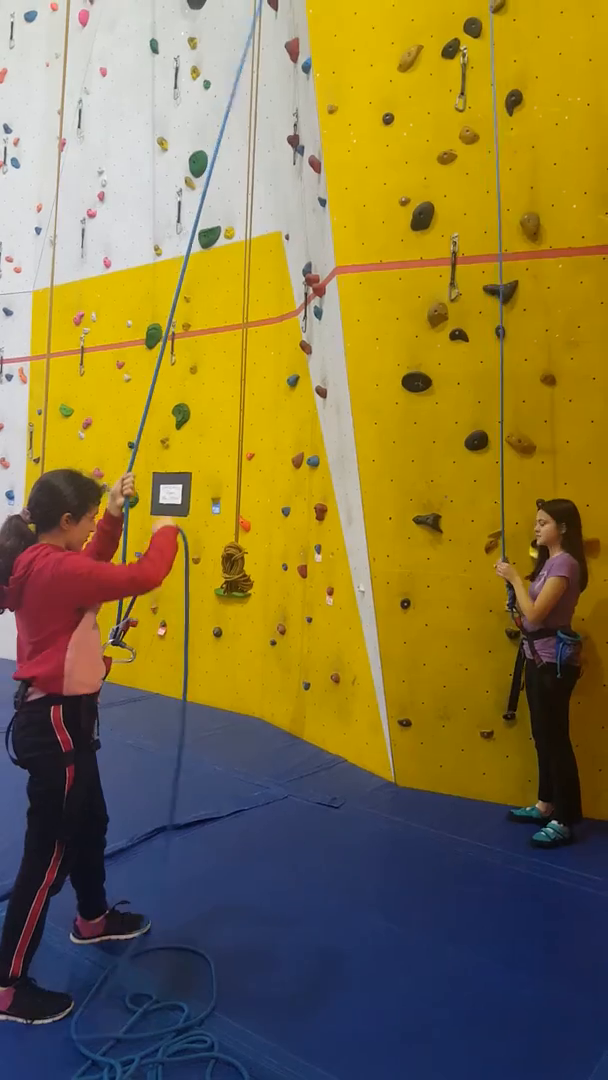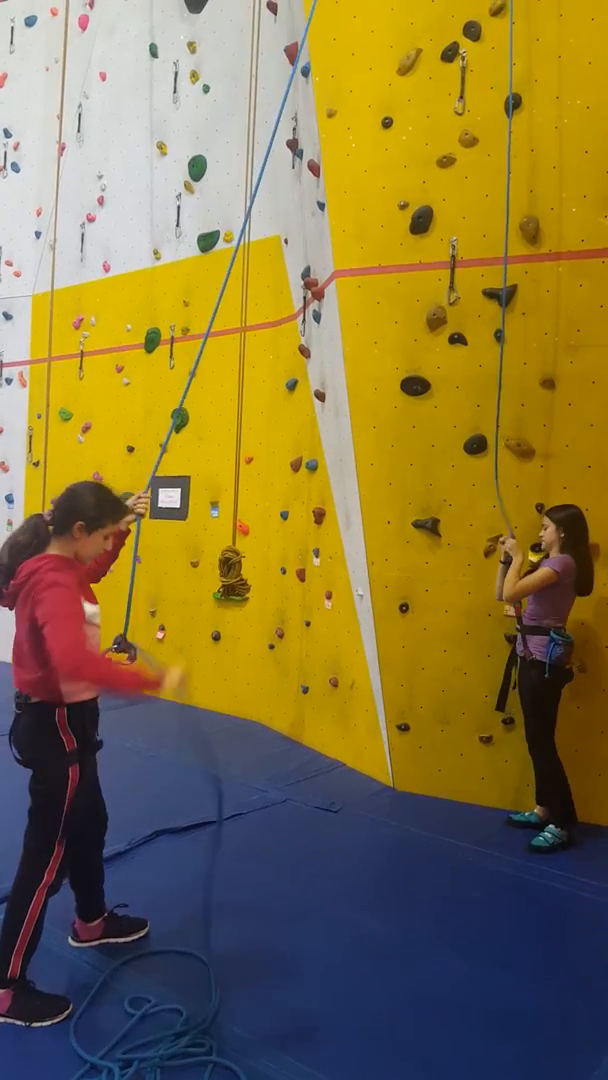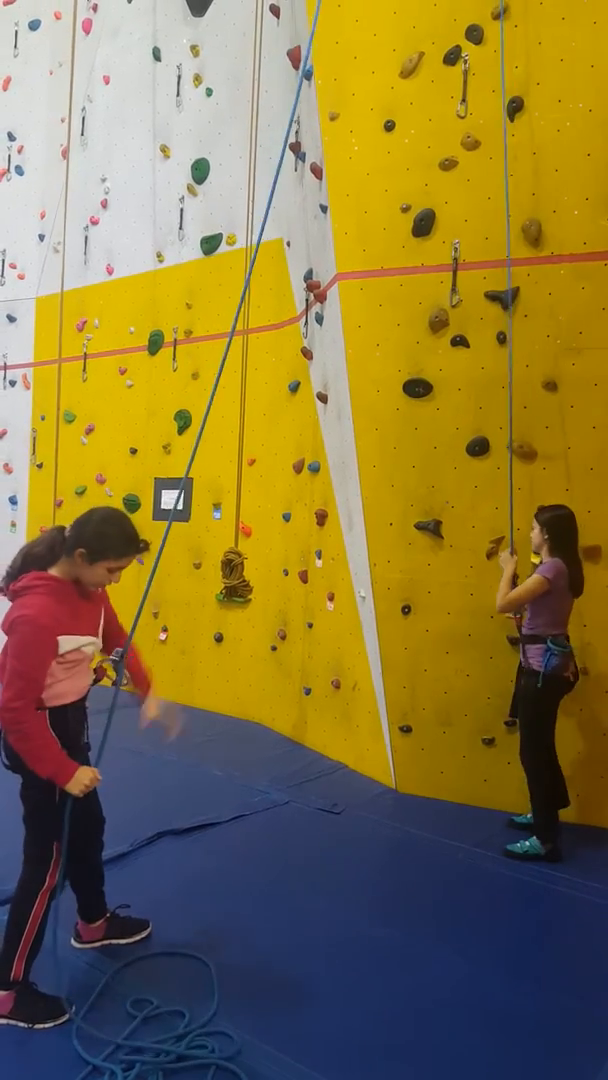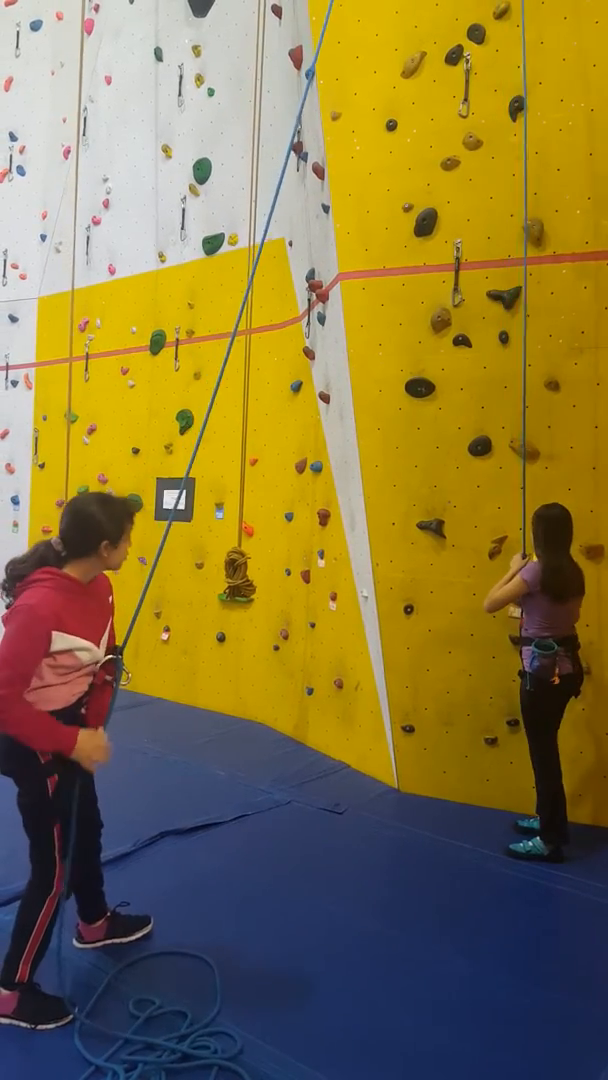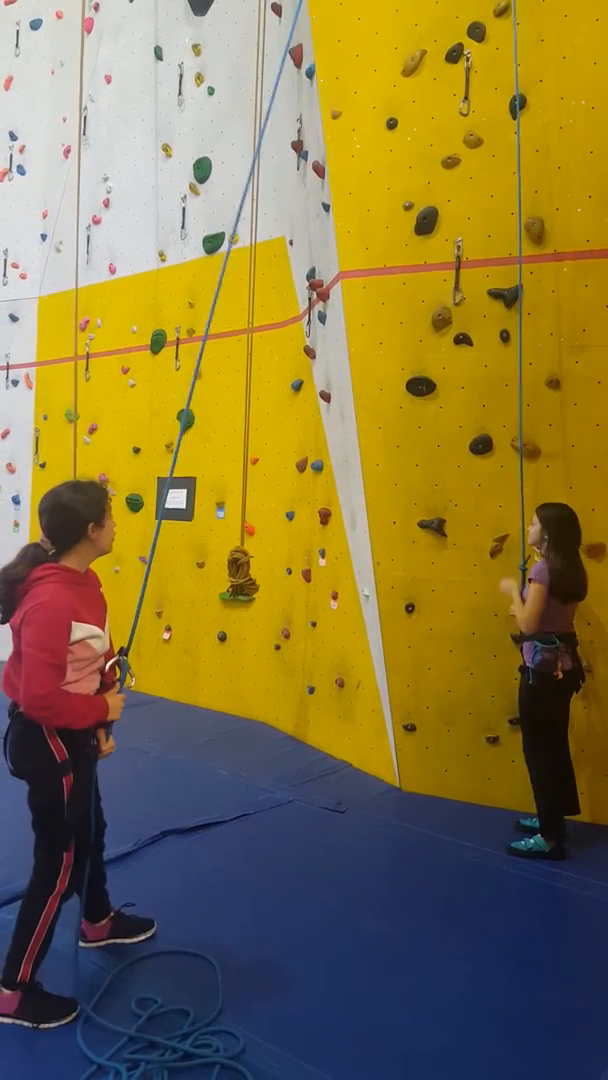
dt=0.5s
person 1, frame 1
right shoulder: (53, 570)
left elbow: (92, 563)
right elbow: (142, 576)
left wrist: (115, 512)
right wrist: (167, 533)
left hip: (62, 716)
right hip: (55, 724)
left knee: (89, 822)
right knee: (48, 852)
left ankle: (93, 918)
person 1, frame 2
left shoulder: (50, 568)
right shoulder: (53, 586)
left elbow: (92, 568)
right elbow: (74, 663)
left wrist: (123, 525)
right wrist: (150, 681)
left hip: (62, 721)
right hip: (55, 726)
left knee: (88, 822)
right knee: (47, 854)
left ankle: (92, 921)
person 1, frame 3
left shoulder: (85, 588)
left elbow: (111, 639)
left wrist: (145, 688)
right wrist: (63, 771)
left hip: (69, 722)
left knee: (87, 827)
right knee: (47, 858)
left ankle: (94, 922)
person 1, frame 4
left shoulder: (98, 588)
left wrist: (95, 723)
right wrist: (71, 742)
left hip: (69, 728)
left knee: (86, 830)
right knee: (54, 862)
left ankle: (95, 922)
person 1, frame 5
left shoulder: (82, 581)
right shoulder: (51, 601)
left wrist: (100, 722)
right wrist: (103, 710)
left hip: (73, 735)
right hip: (46, 741)
left knee: (90, 832)
right knee: (59, 861)
left ankle: (99, 922)
person 2, frame 1
left shoulder: (565, 563)
right shoulder: (549, 561)
left elbow: (535, 613)
right elbow: (528, 611)
left wrist: (515, 579)
right wrist: (513, 579)
left hip: (554, 661)
right hip: (539, 658)
left knee: (555, 739)
right knee: (543, 737)
left ankle: (565, 821)
right ankle: (546, 806)
person 2, frame 2
left shoulder: (562, 564)
right shoulder: (551, 564)
left elbow: (510, 592)
right elbow: (504, 594)
left wrist: (518, 557)
right wrist: (507, 560)
left hip: (545, 660)
right hip: (535, 658)
left knee: (541, 742)
right knee: (538, 739)
left ankle: (562, 824)
right ankle: (544, 810)
person 2, frame 3
left shoulder: (552, 568)
right shoulder: (557, 567)
left elbow: (503, 604)
right elbow: (523, 606)
left wrist: (508, 570)
right wrist: (513, 571)
left hip: (545, 666)
right hip: (549, 664)
left knee: (533, 750)
right knee: (539, 744)
left ankle: (546, 840)
right ankle: (544, 812)
person 2, frame 4
left shoulder: (536, 569)
right shoulder: (572, 571)
left elbow: (490, 604)
left wrist: (514, 569)
left hip: (542, 668)
right hip: (565, 667)
left knee: (543, 751)
right knee: (543, 745)
left ankle: (550, 840)
right ankle: (549, 819)
person 2, frame 5
left shoulder: (543, 568)
right shoulder: (568, 568)
left elbow: (527, 625)
left wrist: (513, 593)
left hip: (542, 666)
right hip: (563, 664)
left knee: (536, 750)
right knee: (554, 745)
left ankle: (550, 838)
right ankle: (552, 818)
